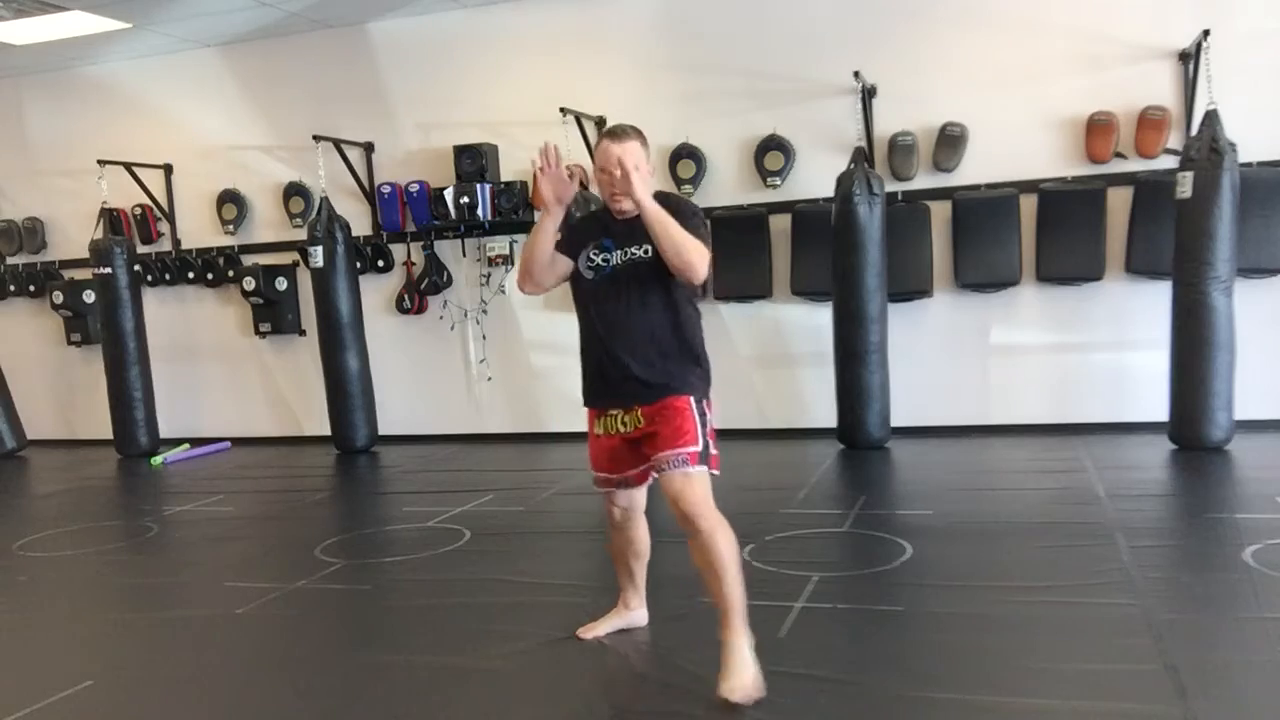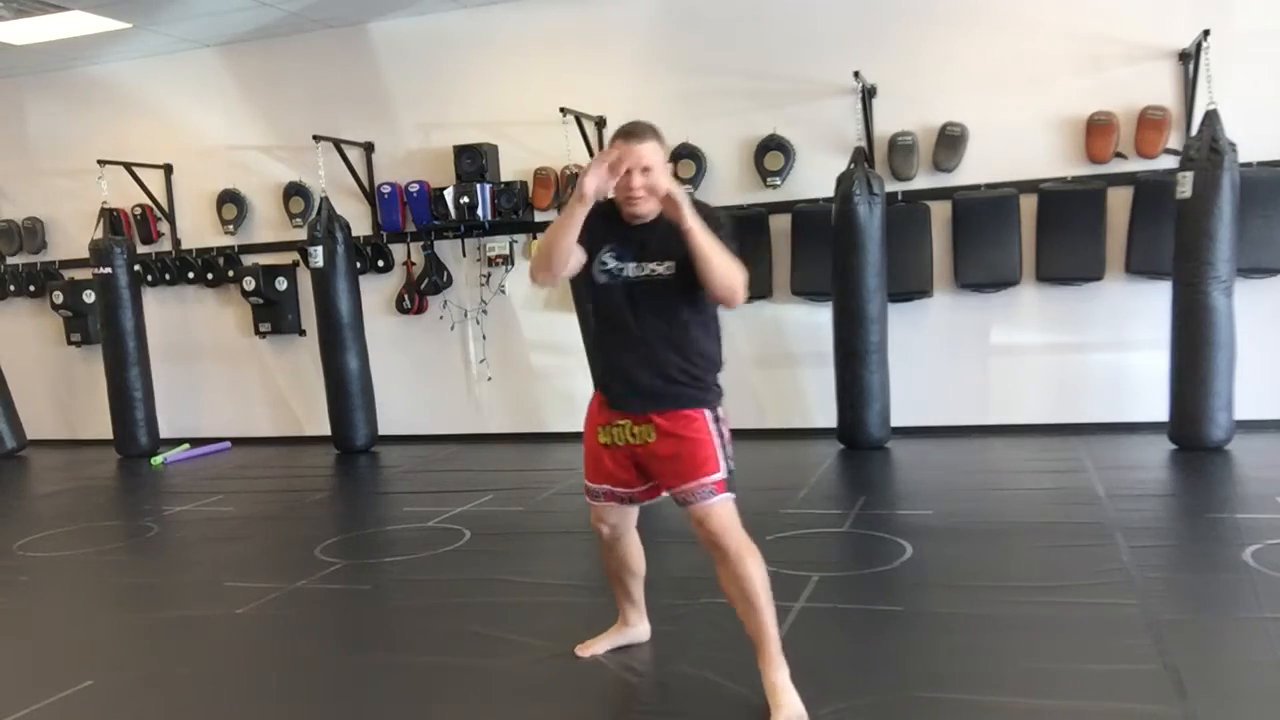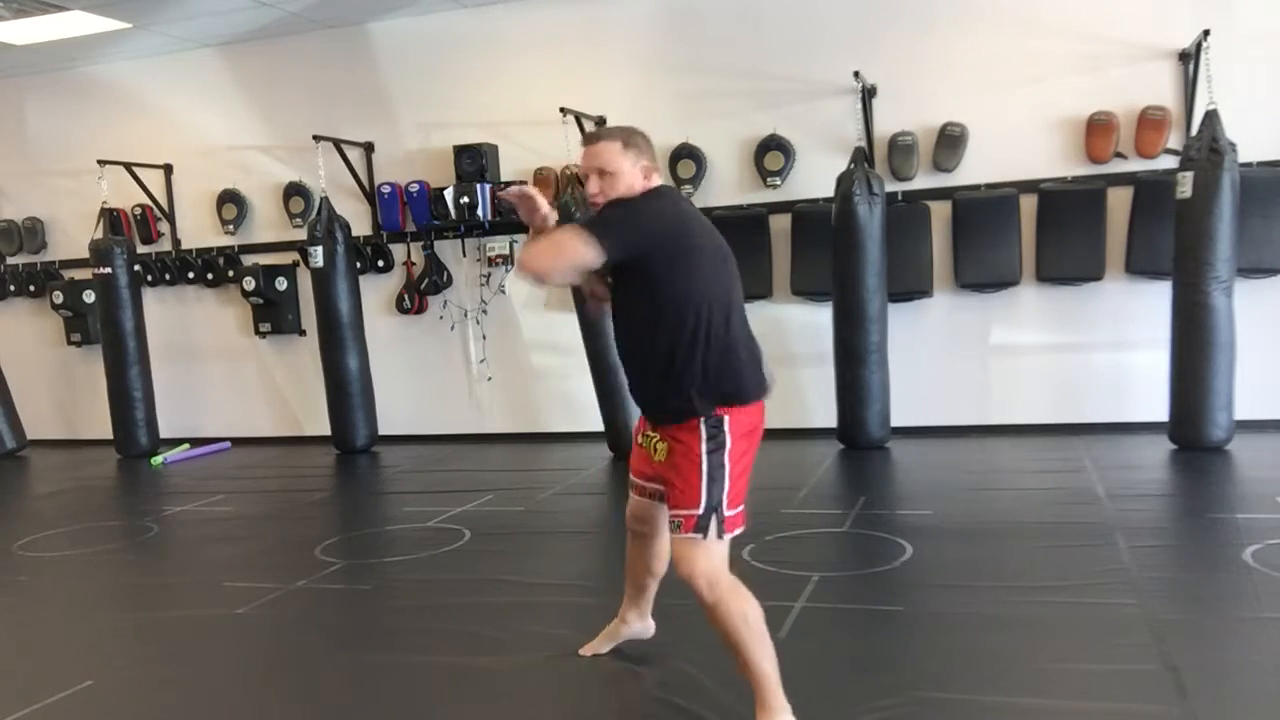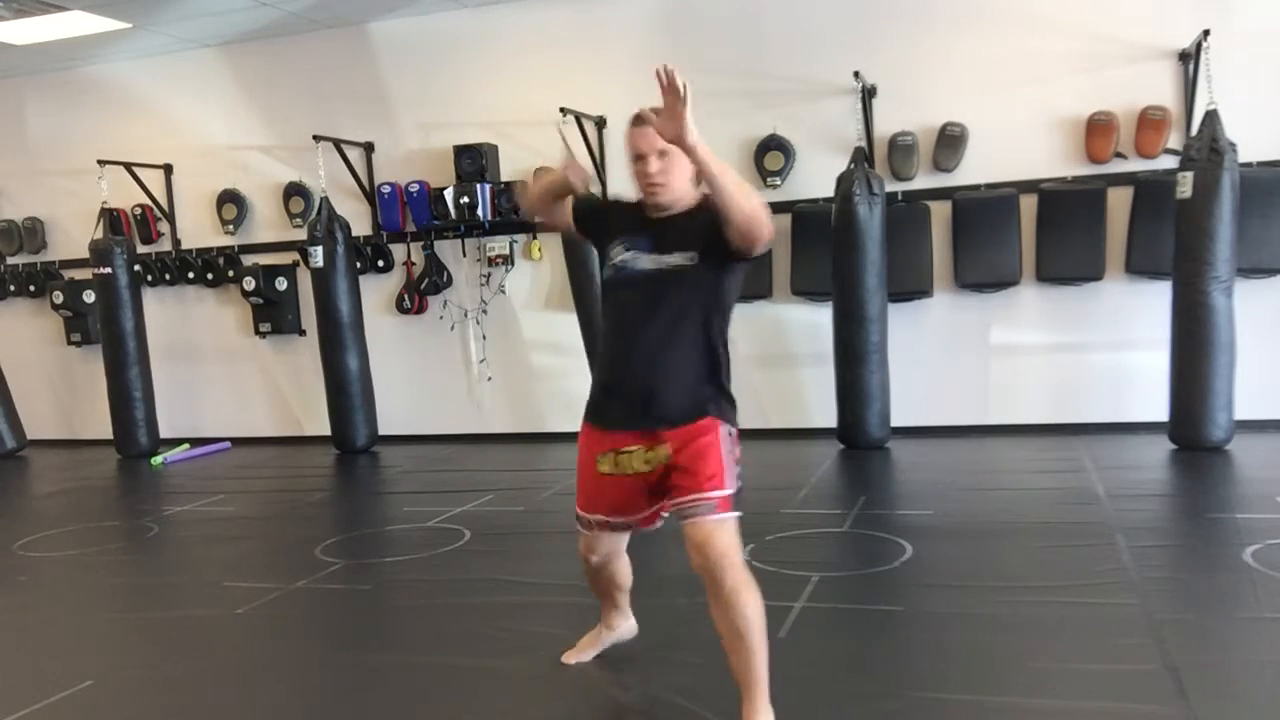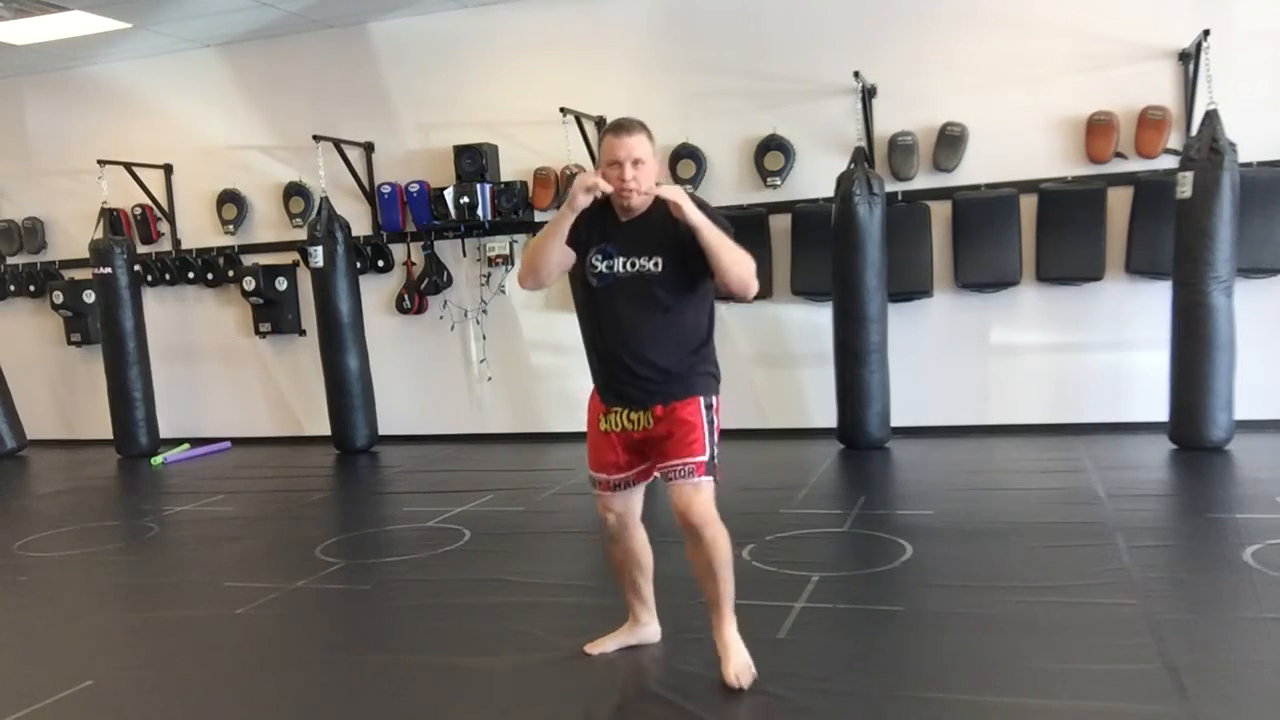
dt=1s
person 1, frame 1
left shoulder: (677, 213)
right shoulder: (583, 230)
left elbow: (693, 270)
right elbow: (531, 281)
left wrist: (642, 195)
right wrist: (550, 212)
left hip: (673, 390)
right hip: (609, 398)
left knee: (693, 506)
right knee: (621, 508)
left ankle: (737, 642)
right ankle: (631, 606)
person 1, frame 2
left shoulder: (697, 220)
right shoulder: (594, 222)
left elbow: (732, 293)
right elbow: (544, 274)
left wrist: (684, 216)
right wrist: (578, 202)
left hip: (685, 403)
right hip: (614, 404)
left knee: (720, 531)
right knee: (610, 522)
right ankle: (632, 620)
person 1, frame 3
left shoulder: (655, 210)
right shoulder: (632, 225)
left elbow: (538, 264)
right elbow: (562, 260)
left wrist: (547, 235)
right wrist: (543, 220)
left hip: (714, 414)
right hip: (669, 409)
left knee: (701, 568)
right knee: (644, 518)
right ankle: (634, 618)
person 1, frame 4
left shoulder: (722, 222)
right shoulder: (615, 221)
left elbow: (761, 229)
right elbow: (539, 209)
left wrist: (695, 151)
right wrist: (558, 181)
left hip: (697, 422)
right hip: (615, 423)
left knee: (718, 558)
right knee: (599, 549)
right ankle: (617, 618)
person 1, frame 5
left shoulder: (687, 214)
right shoulder: (588, 222)
left elbow: (746, 285)
right elbow: (531, 277)
left wrist: (694, 218)
right wrist: (568, 210)
left hip: (683, 394)
right hip: (614, 397)
left knee: (695, 513)
right knee: (615, 515)
left ankle: (726, 628)
right ankle: (642, 620)
